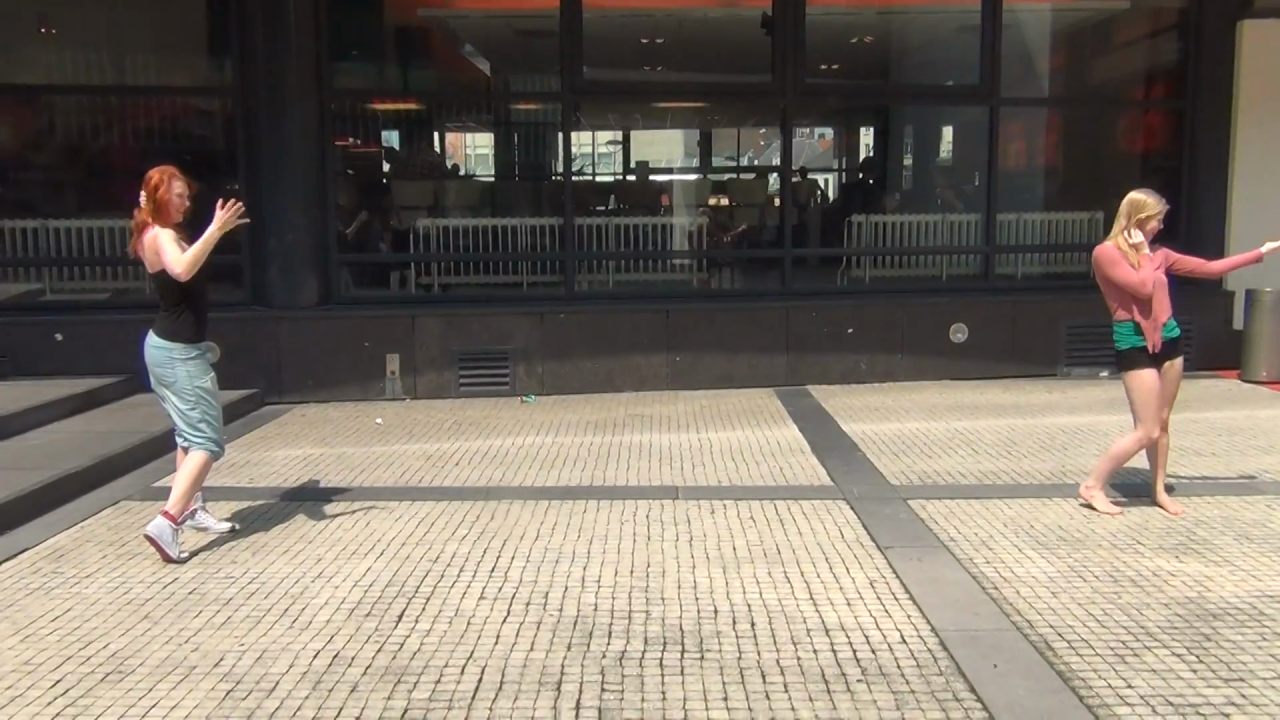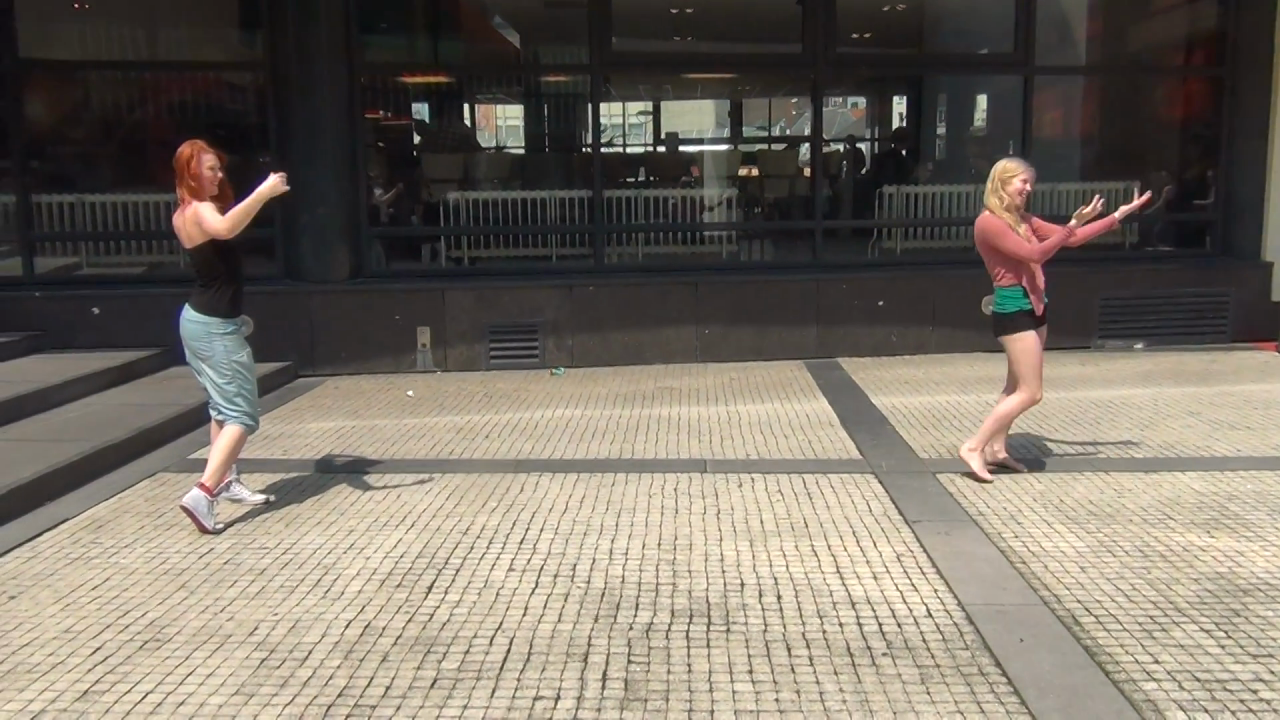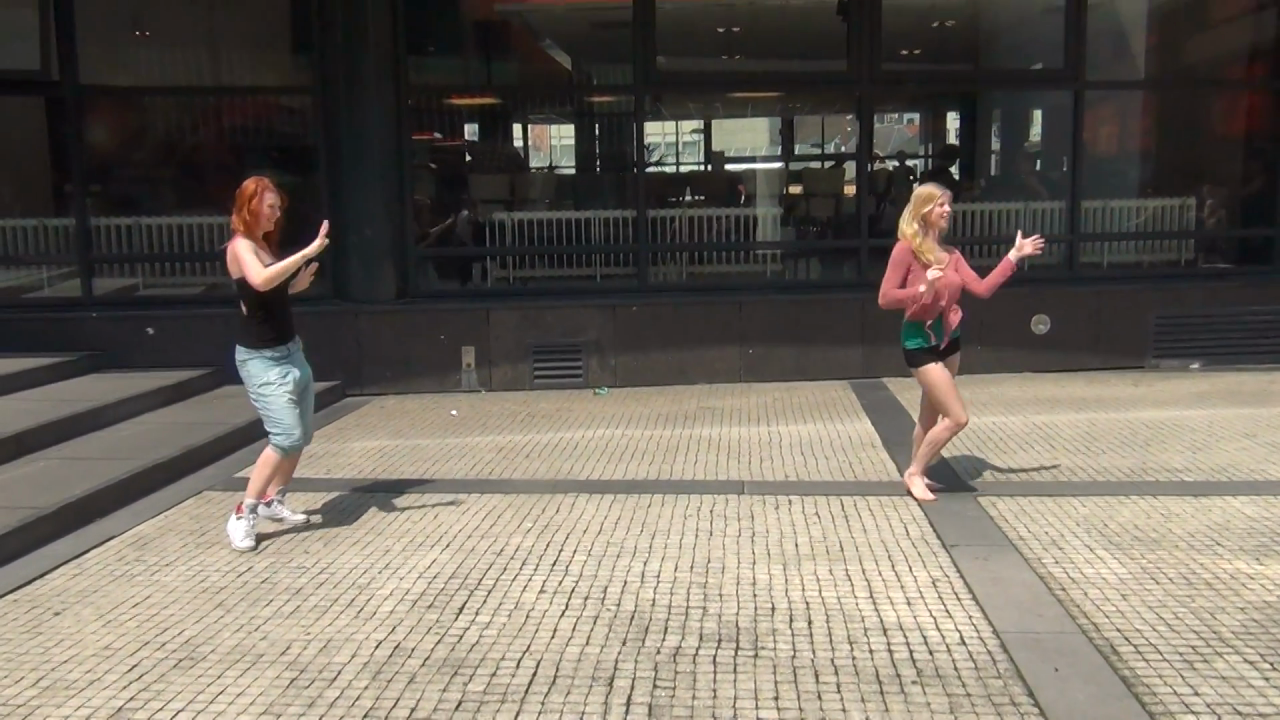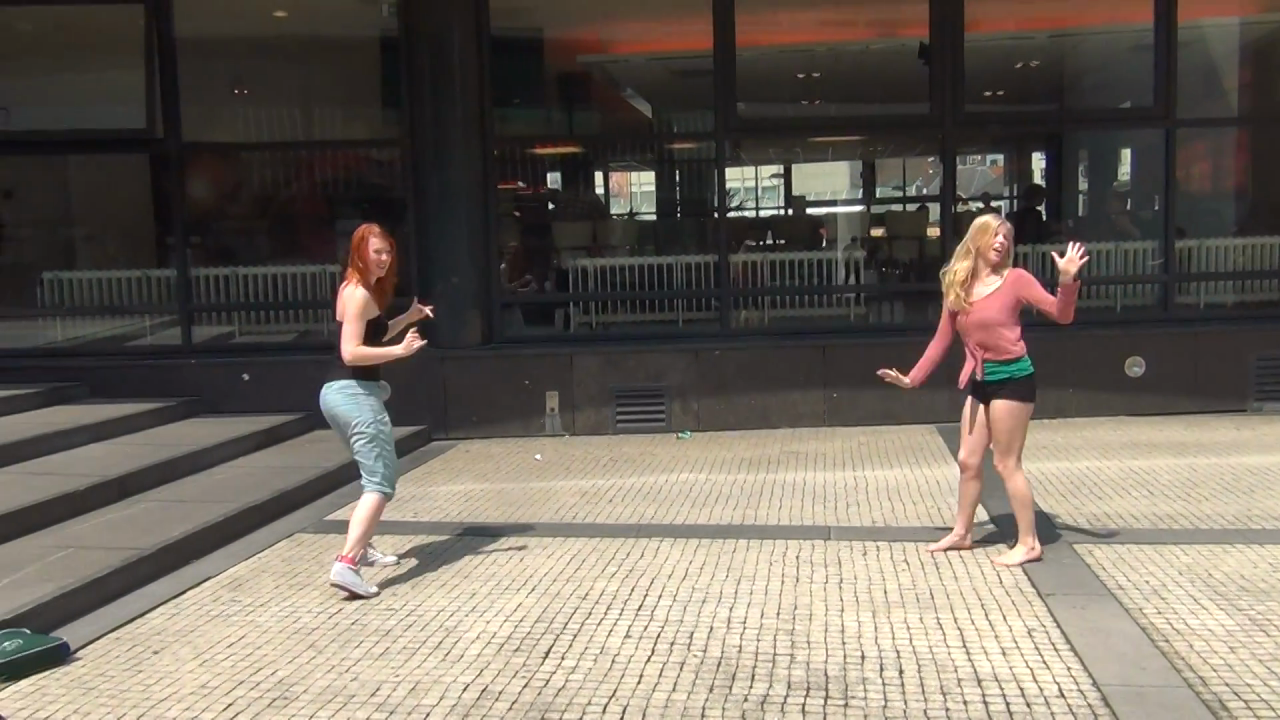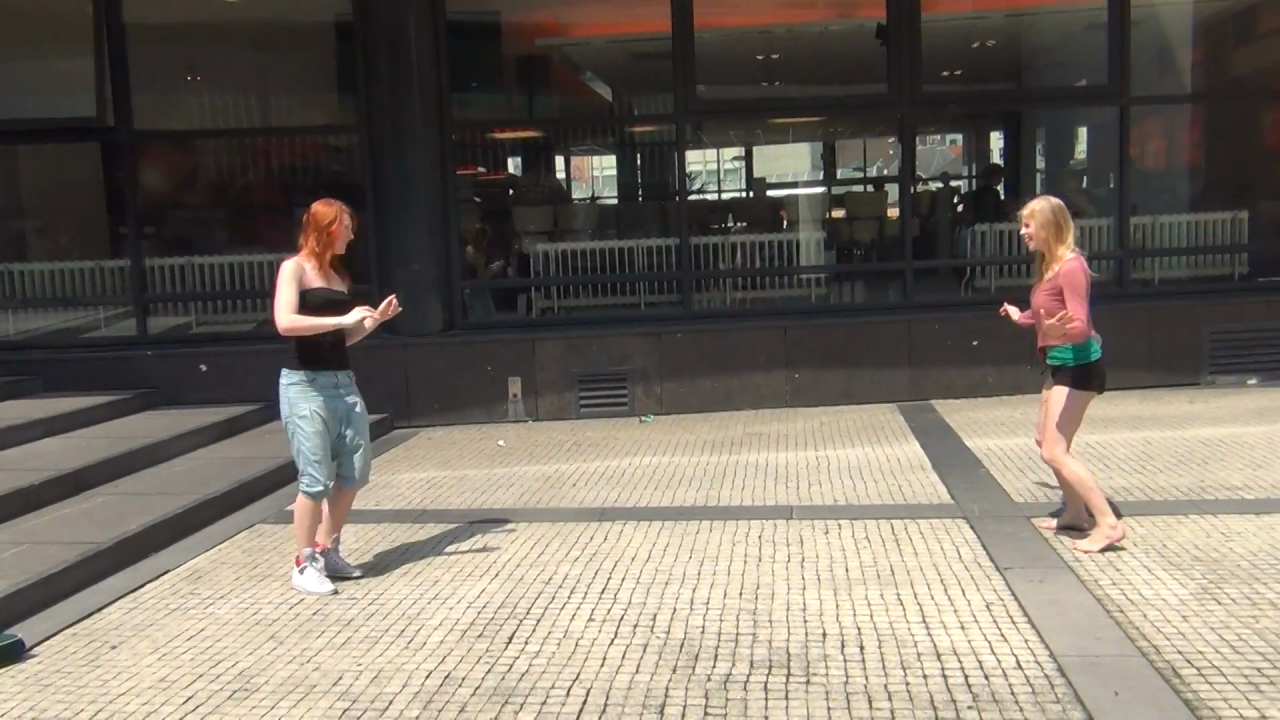
dt=1s
person 1, frame 1
left shoulder: (157, 234)
right shoulder: (160, 236)
right elbow: (183, 269)
right wrist: (216, 230)
left hip: (167, 347)
right hip: (179, 352)
left knee: (190, 434)
right knee: (206, 440)
left ankle: (190, 508)
right ankle: (166, 522)
person 1, frame 2
left shoulder: (187, 213)
right shoulder: (199, 211)
left elbow: (224, 227)
right elbow: (226, 228)
right wrist: (265, 191)
left hip: (199, 320)
right hip: (216, 326)
left knee: (223, 407)
right knee: (241, 414)
left ankle: (226, 481)
right ankle: (202, 494)
person 1, frame 3
left shoulder: (264, 245)
right shoulder: (240, 246)
right elbow: (261, 281)
left wrist: (299, 281)
right wrist: (309, 251)
left hip: (289, 351)
right hip: (260, 357)
left knee: (298, 433)
right knee: (286, 436)
left ankle: (272, 500)
right ankle: (244, 512)
person 1, frame 4
left shoulder: (361, 290)
right shoulder: (358, 293)
left elbow: (374, 335)
right elbow: (351, 353)
left wrist: (407, 318)
right wrist: (399, 351)
left hip: (335, 394)
right hip: (356, 395)
left knee: (373, 476)
right knee: (380, 483)
left ankle: (360, 549)
right ankle: (346, 565)
person 1, frame 5
left shoulder: (337, 274)
right shoulder: (293, 268)
right elbow: (285, 323)
left wrist: (373, 319)
right wrist: (343, 319)
left hip: (343, 384)
right hip: (304, 386)
left knee: (352, 475)
right knee: (316, 480)
left ankle: (327, 550)
right ankle: (304, 564)
person 2, frame 1
left shoulder: (1158, 254)
right shoulder: (1105, 253)
left elbow: (1210, 268)
right elbow: (1143, 288)
right wrist: (1144, 253)
left hip: (1167, 340)
right hip: (1134, 346)
left knee: (1161, 423)
right knee: (1148, 431)
left ankle: (1158, 490)
right ankle: (1092, 485)
person 2, frame 2
left shoulder: (1023, 220)
right shoulder: (988, 222)
left elbow: (1072, 239)
right elbow: (1033, 255)
left wrist: (1119, 214)
right wrist: (1073, 223)
left hip: (1033, 308)
right hip: (1013, 312)
left knee: (1016, 387)
right knee: (1029, 393)
left ankle: (995, 449)
right ankle: (974, 447)
person 2, frame 3
left shoulder: (950, 253)
right shoulder: (905, 248)
left elbow: (982, 289)
right elbow: (885, 298)
left wrist: (1014, 257)
right wrist: (922, 289)
left hip: (949, 340)
right hip: (921, 343)
left knee: (932, 415)
right knee: (957, 418)
left ankle: (916, 473)
right ankle: (915, 472)
person 2, frame 4
left shoulder: (1016, 280)
right shoulder: (956, 287)
left elbow: (1062, 314)
right elbow: (941, 341)
left wrist: (1067, 280)
right wrist: (912, 379)
left hip: (1012, 379)
right hip: (979, 381)
left knee: (1006, 464)
right knee: (968, 461)
left ankle: (1028, 544)
right ankle: (961, 533)
person 2, frame 5
left shoulder: (1070, 268)
right shoulder: (1051, 266)
left elbow: (1079, 327)
left wrist: (1056, 329)
right wrist: (1022, 318)
left hip: (1076, 367)
right hip: (1061, 365)
left knee: (1053, 452)
right knee: (1045, 440)
left ankle: (1107, 524)
right ankle: (1075, 512)
